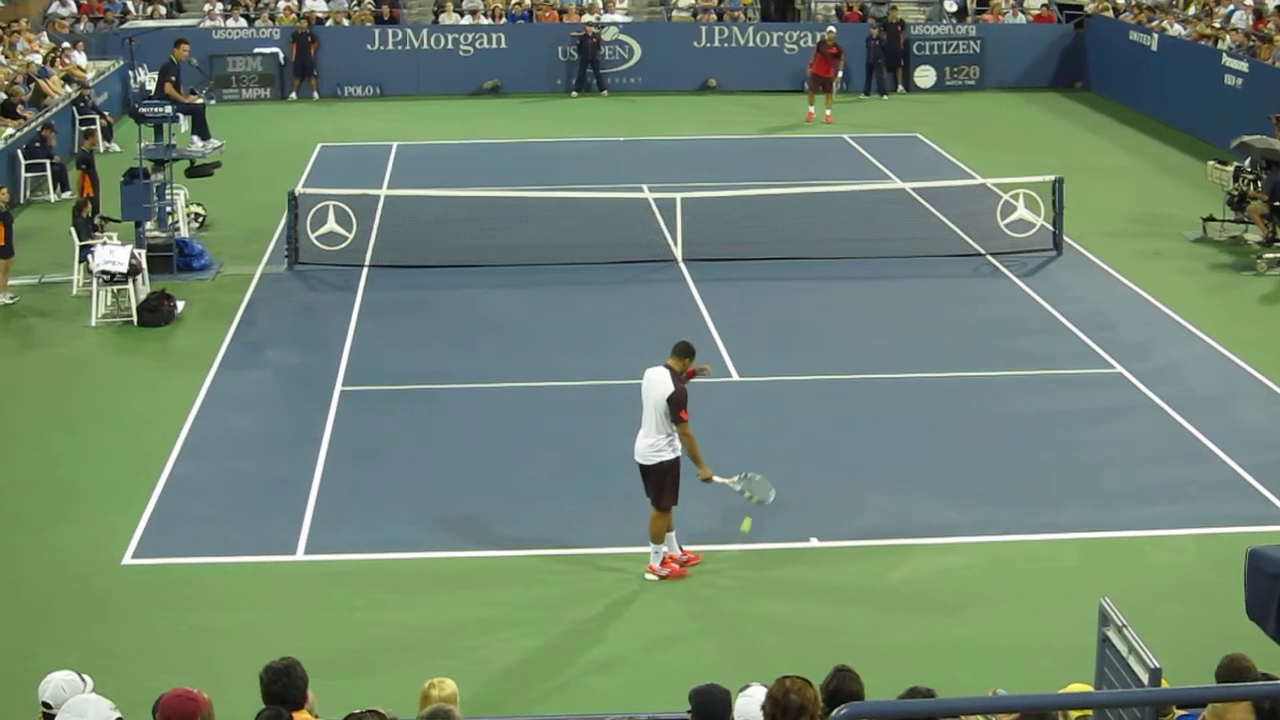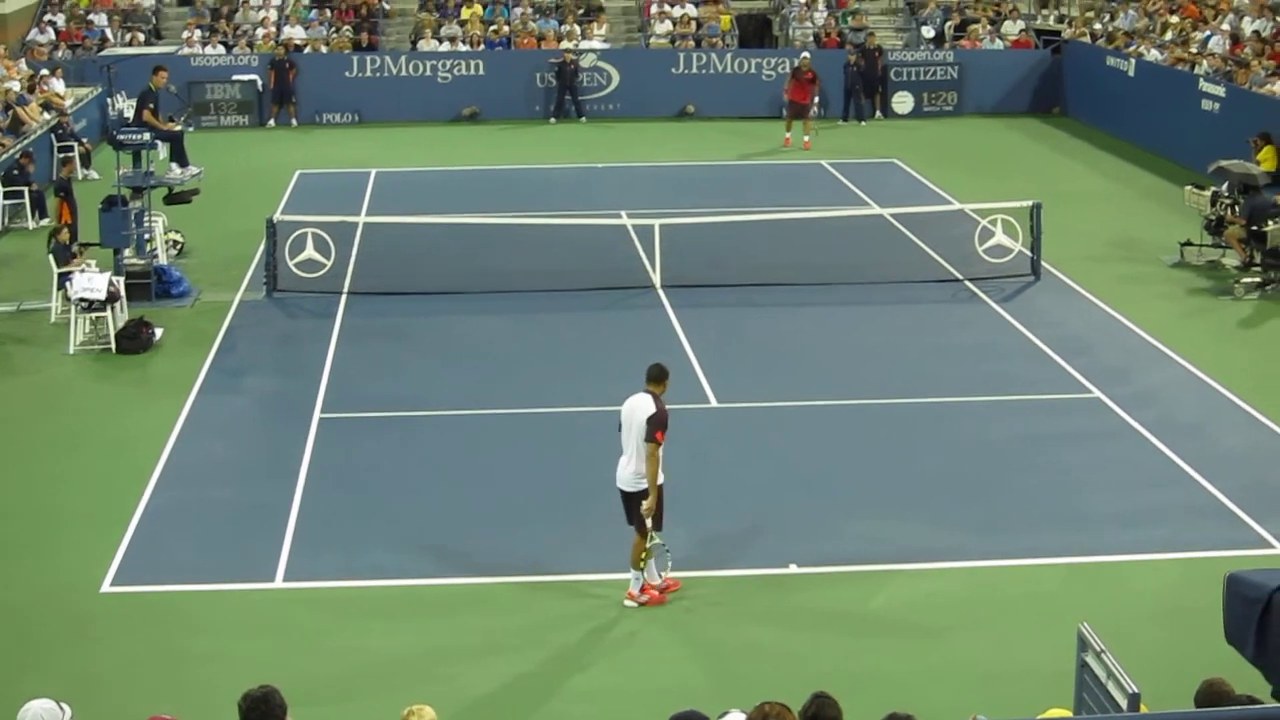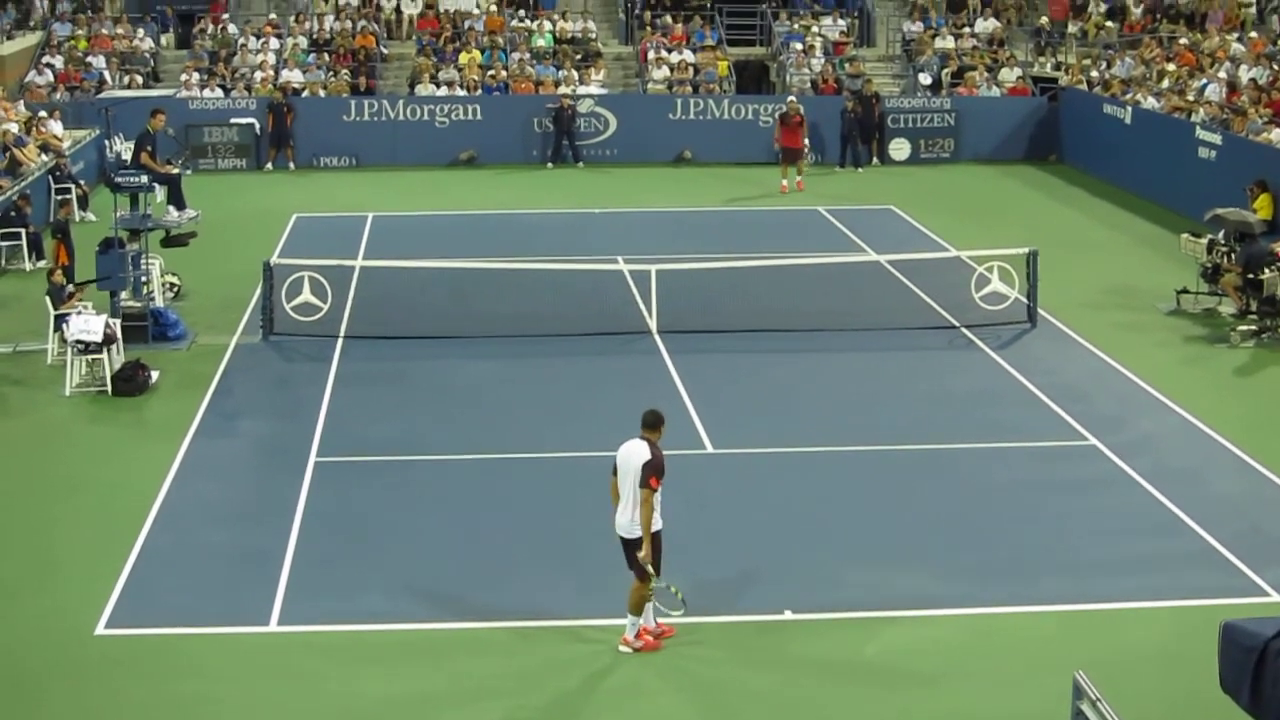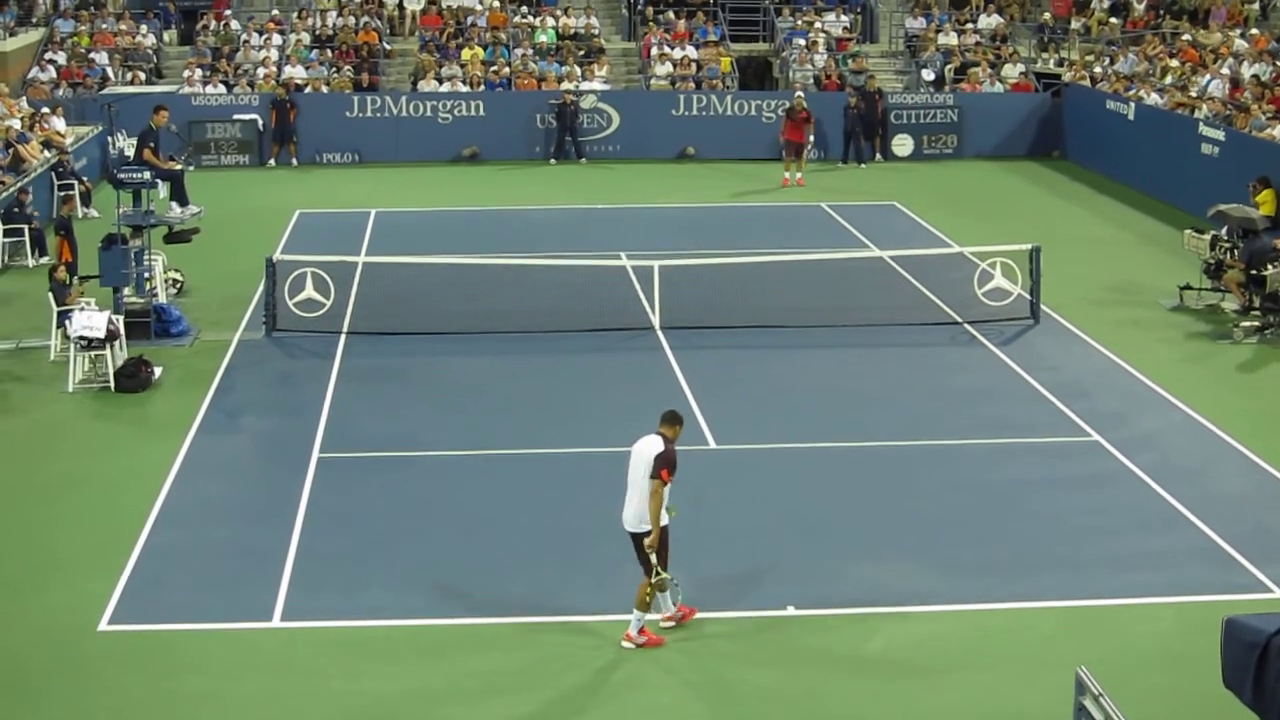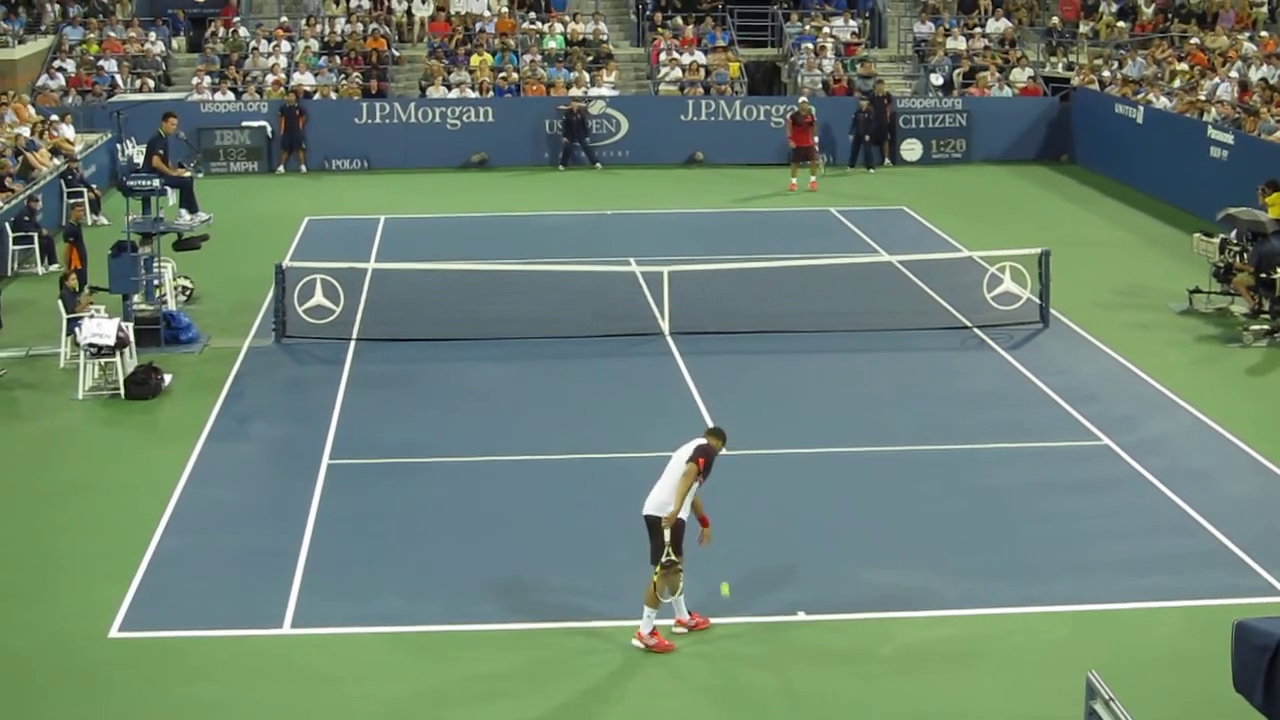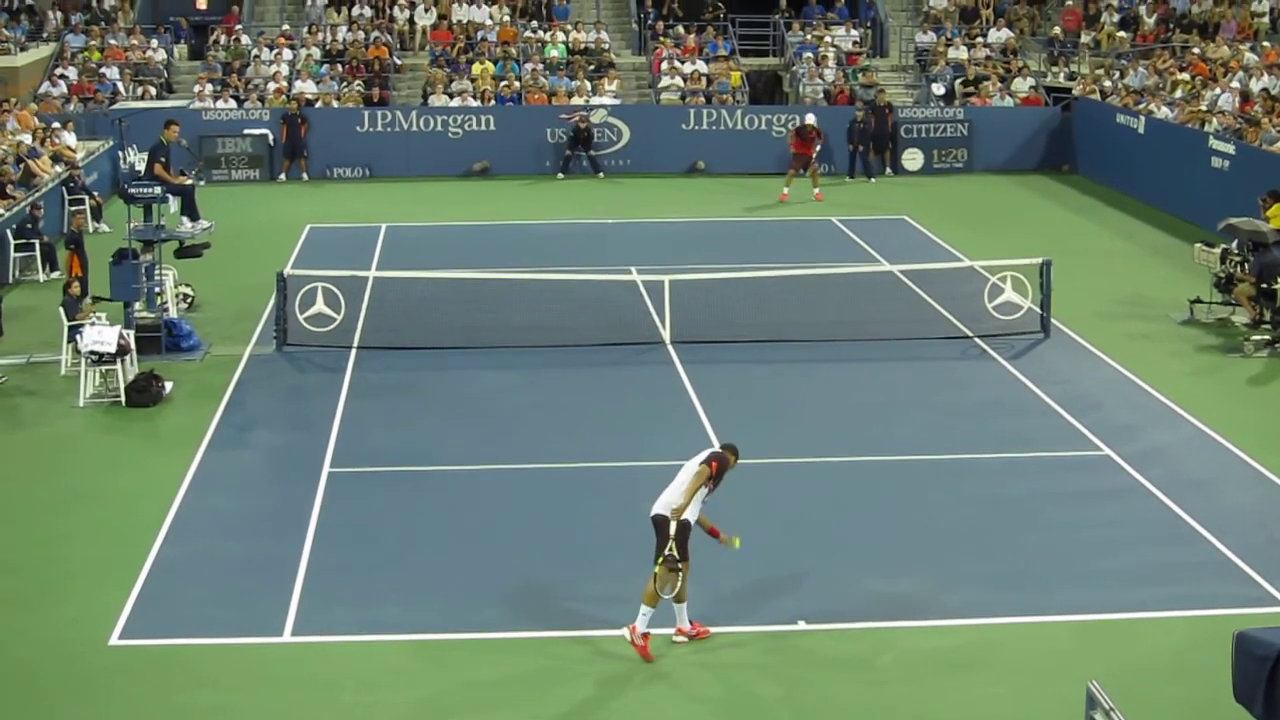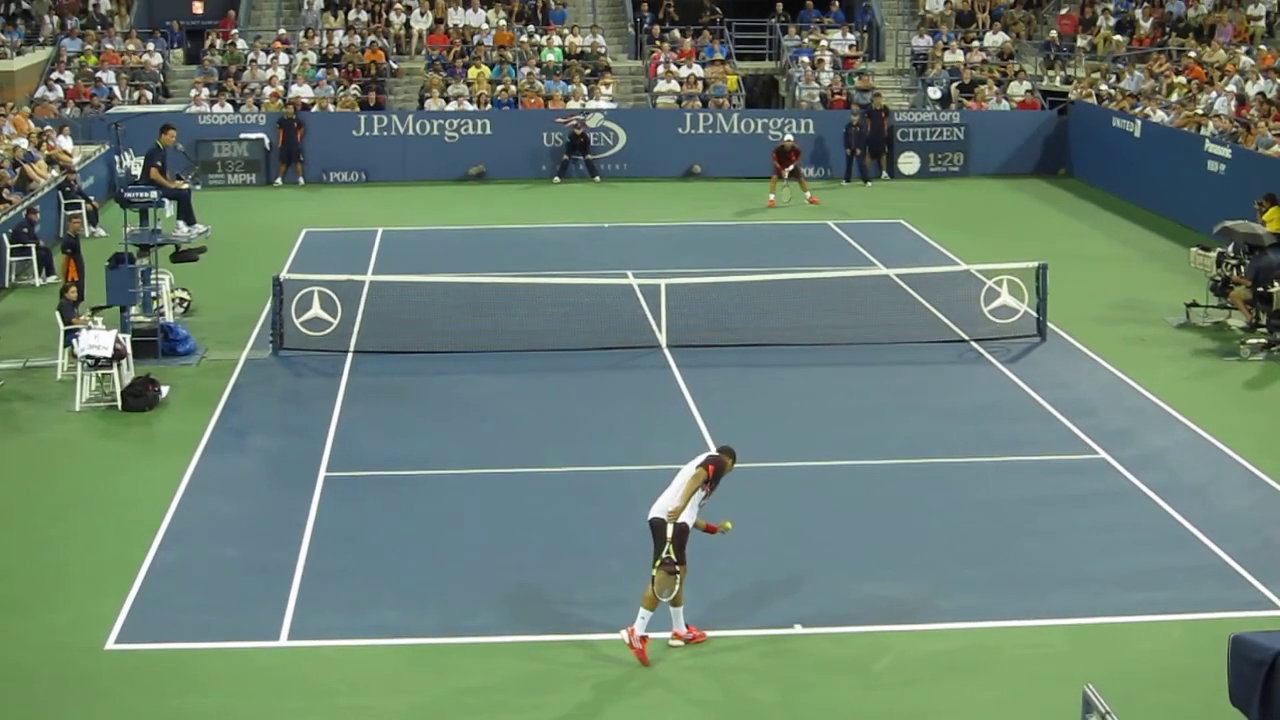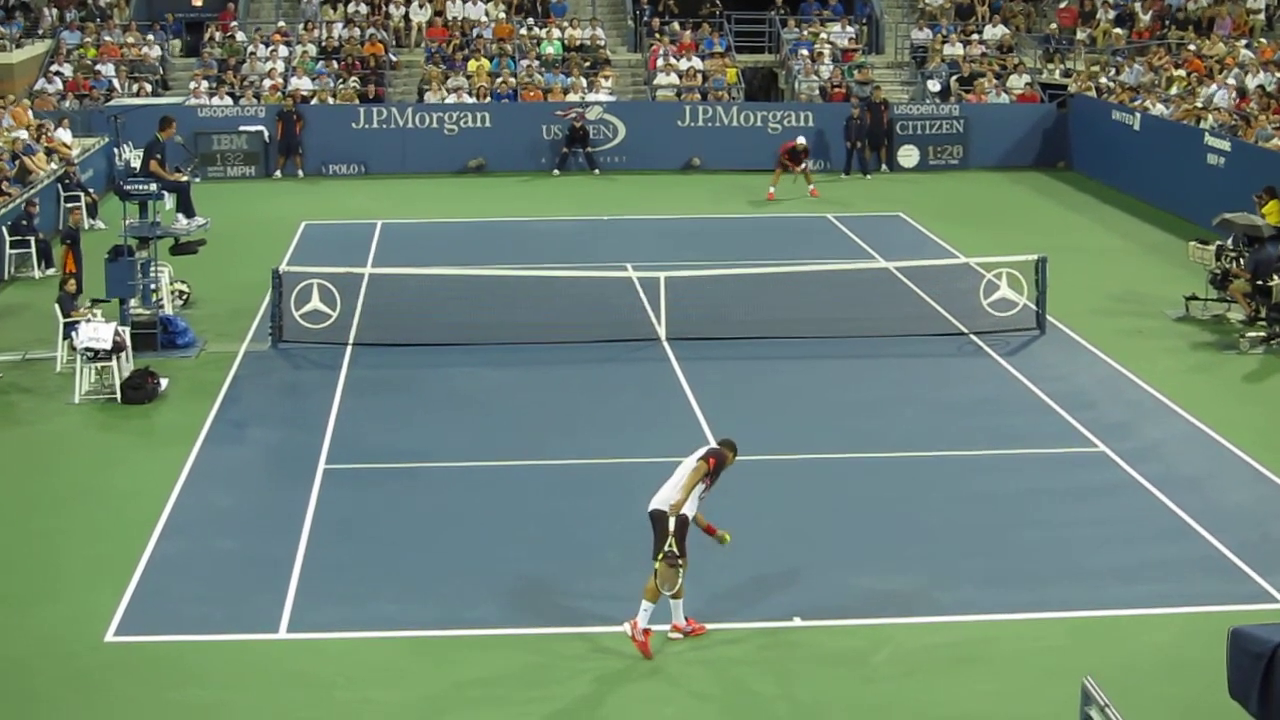
dt=0.5s
person 1, frame 1
left shoulder: (651, 372)
right shoulder: (677, 389)
right elbow: (684, 433)
left wrist: (695, 372)
right wrist: (701, 466)
left hip: (644, 450)
right hip: (662, 455)
left knee: (664, 506)
right knee: (661, 509)
left ankle: (674, 553)
right ankle: (655, 565)
person 1, frame 2
left shoulder: (630, 402)
right shoulder: (657, 411)
right elbow: (651, 454)
right wrist: (653, 495)
left hip: (625, 477)
right hip: (642, 482)
left knee: (643, 532)
right knee: (643, 535)
left ankle: (652, 580)
right ankle: (635, 591)
person 1, frame 3
left shoulder: (625, 447)
right shoulder: (654, 457)
left elbow: (615, 486)
right elbow: (646, 500)
right wrist: (646, 542)
left hip: (624, 524)
right hip: (643, 528)
left knee: (646, 576)
right knee: (643, 580)
left ankle: (648, 625)
right ankle: (630, 637)
person 1, frame 4
left shoulder: (641, 443)
right shoulder: (666, 451)
right elbow: (656, 491)
right wrist: (656, 532)
left hip: (632, 517)
right hip: (648, 523)
left knee: (659, 569)
right knee: (653, 576)
left ankle: (669, 612)
right ankle: (633, 633)
person 1, frame 5
left shoulder: (690, 447)
right shoulder: (706, 449)
right elbow: (688, 475)
left wrist: (705, 524)
right wrist: (676, 510)
left hip: (655, 509)
right hip: (666, 513)
left knee: (674, 565)
right knee: (664, 570)
left ankle: (683, 618)
right ankle: (645, 632)
person 1, frame 6
left shoulder: (705, 459)
right shoulder: (719, 457)
left elbow: (696, 511)
right elbow: (700, 475)
left wrist: (718, 534)
right wrist: (684, 504)
left hip: (667, 513)
right hip: (673, 515)
left knee: (681, 569)
left ankle: (683, 627)
right ankle: (638, 629)
person 1, frame 7
left shoulder: (704, 463)
right shoulder: (716, 461)
left elbow: (691, 516)
right elbow: (697, 477)
left wrist: (715, 529)
right wrist: (681, 505)
left hip: (664, 516)
right hip: (671, 518)
left knee: (678, 573)
left ankle: (680, 631)
right ankle: (636, 632)
person 1, frame 8
left shoulder: (704, 456)
right shoulder: (717, 454)
left elbow: (692, 508)
right elbow: (697, 471)
left wrist: (714, 532)
right wrist: (682, 499)
left hip: (662, 508)
right hip: (670, 511)
left knee: (678, 565)
left ankle: (679, 623)
right ankle: (639, 624)
